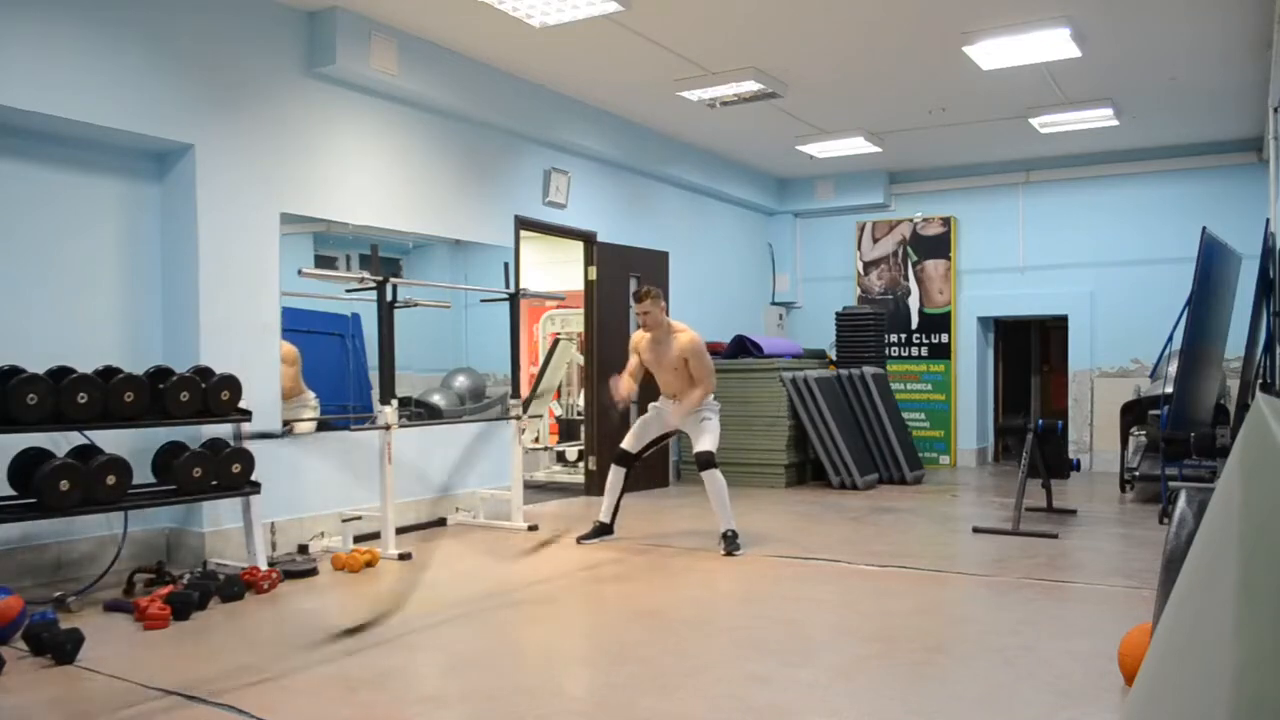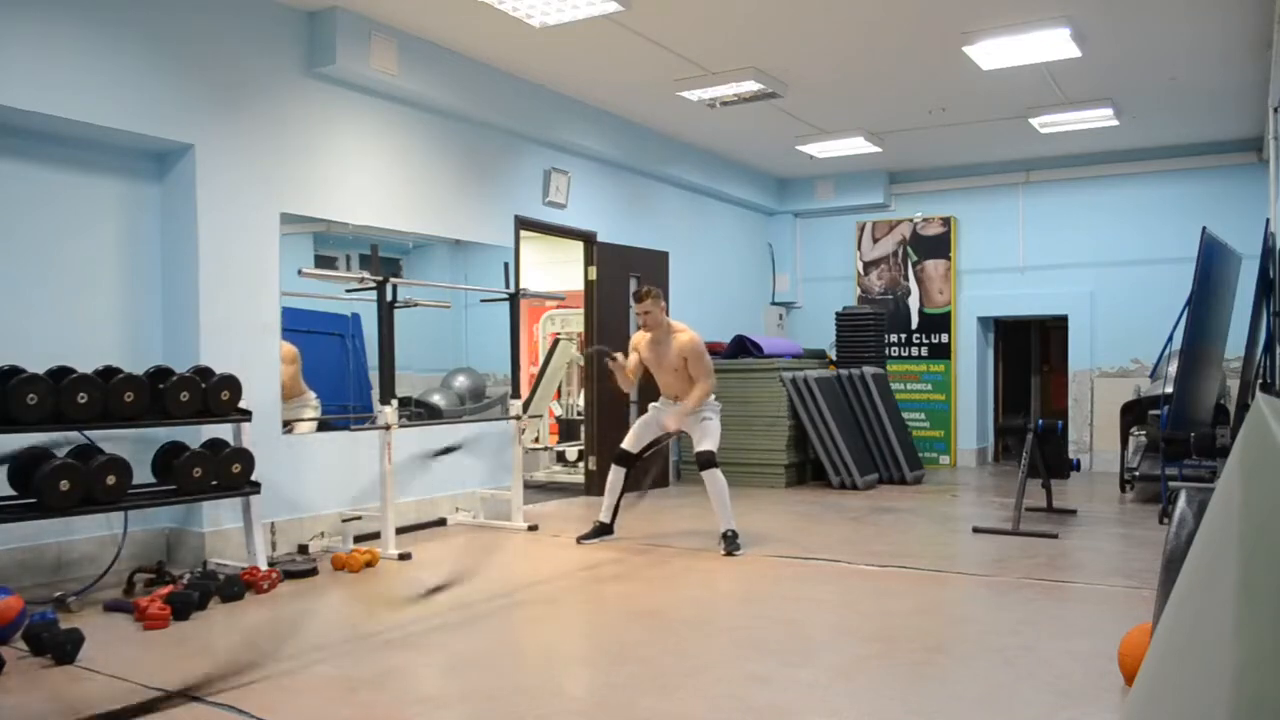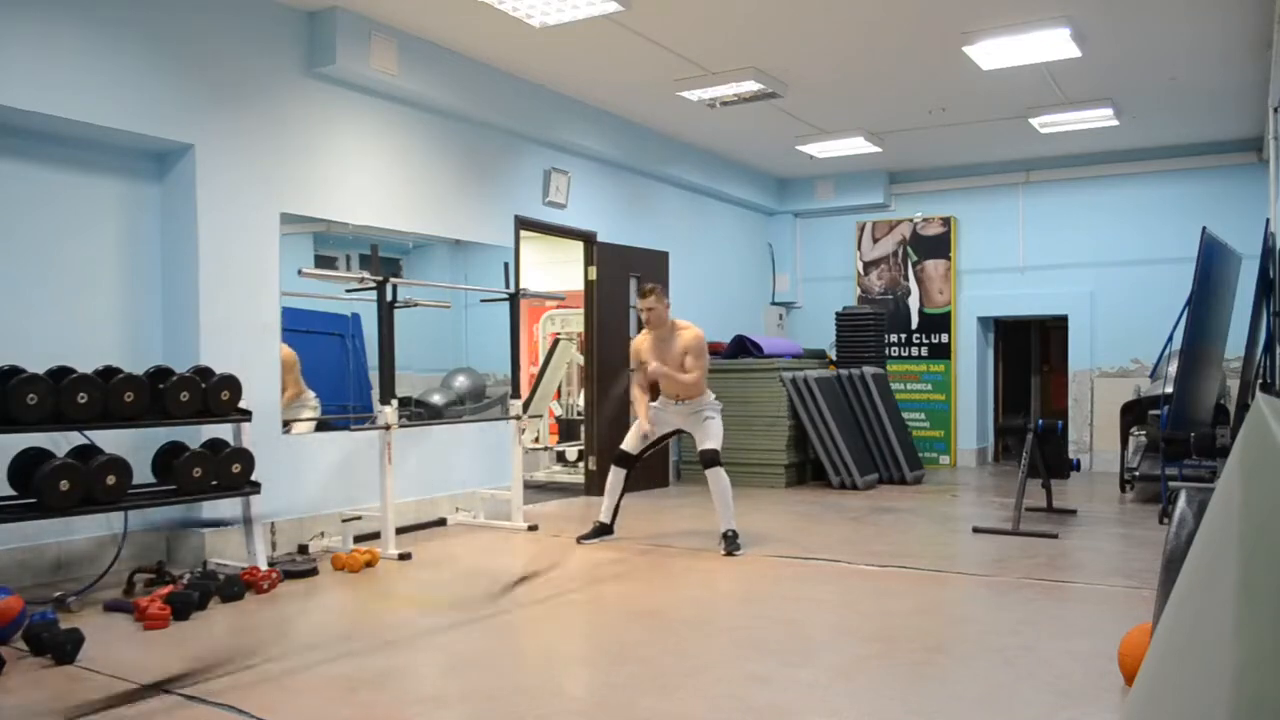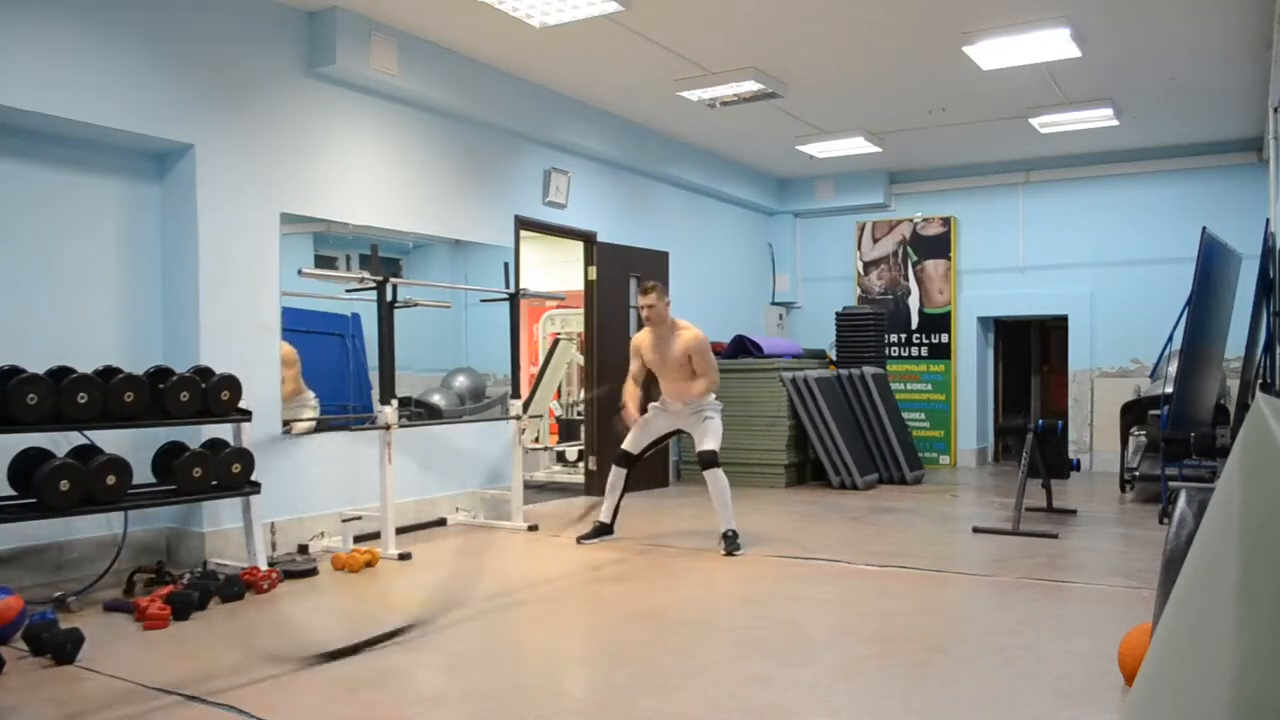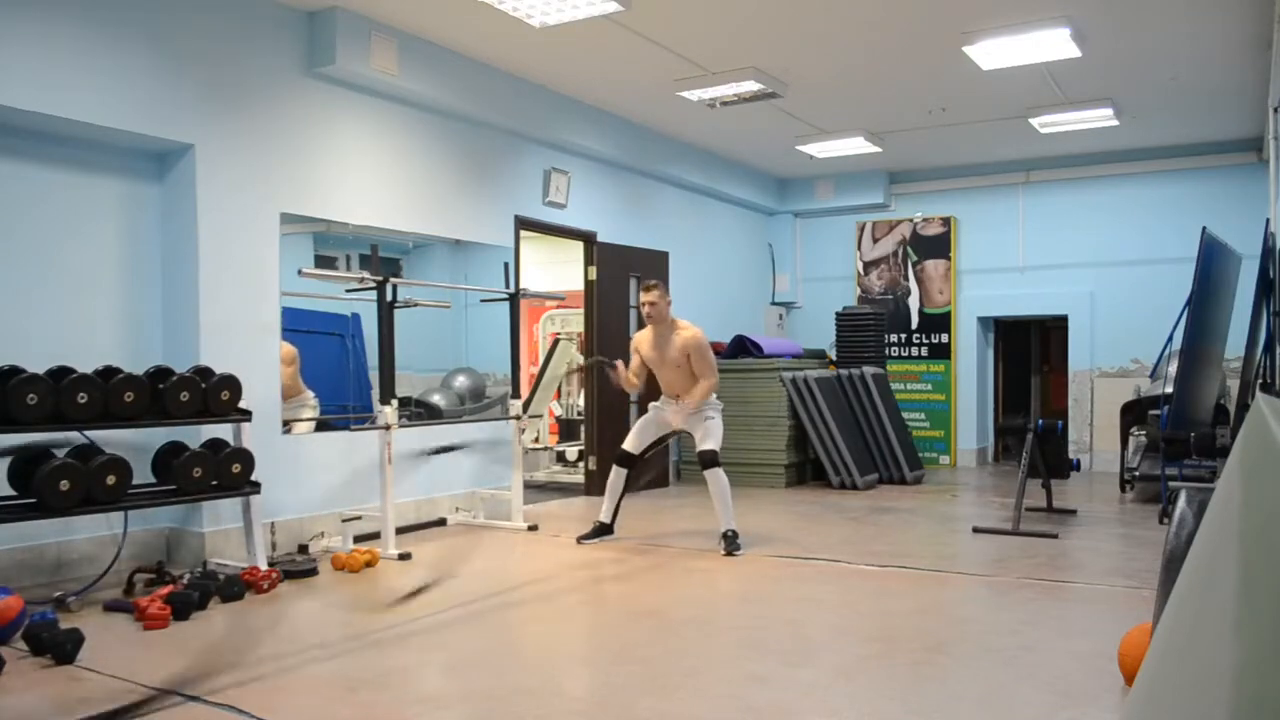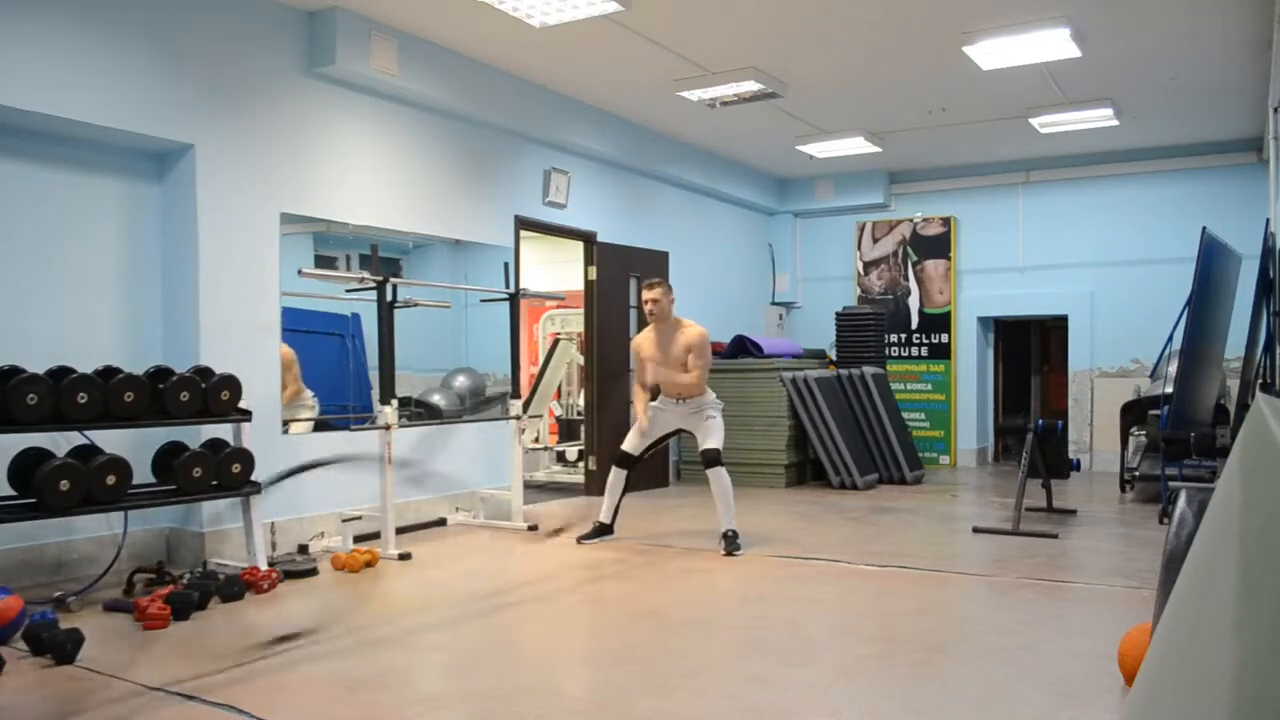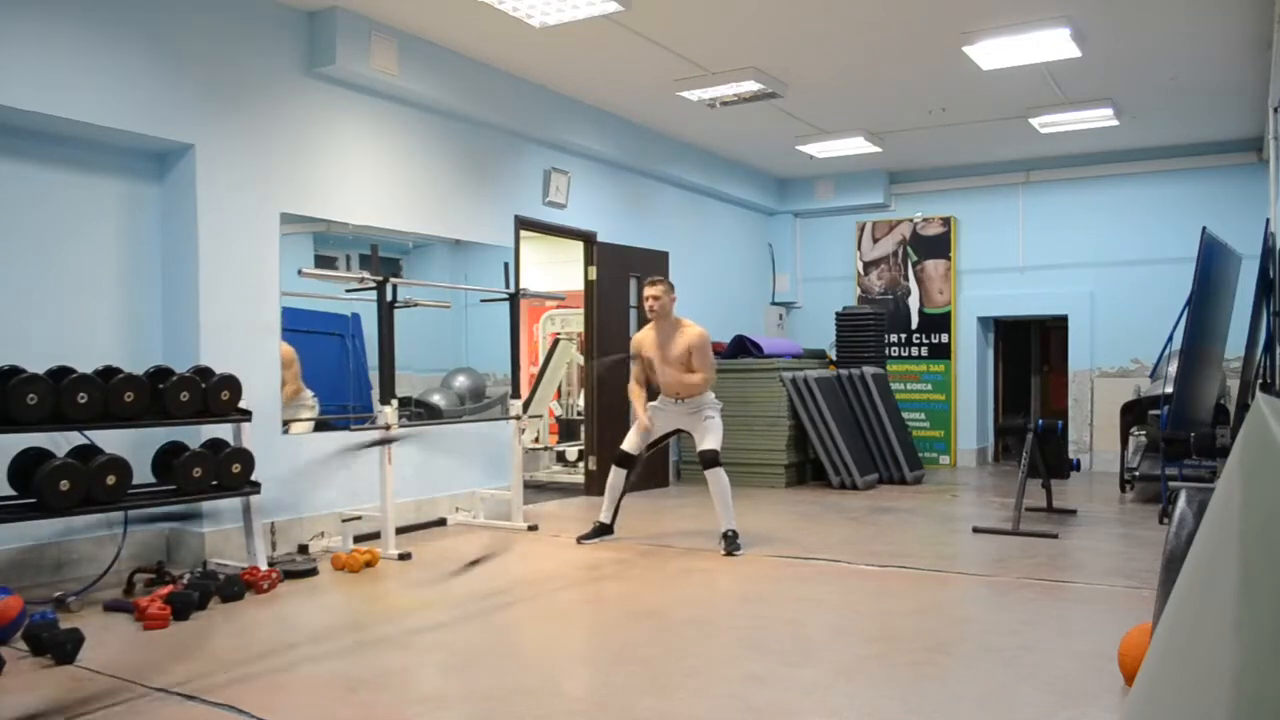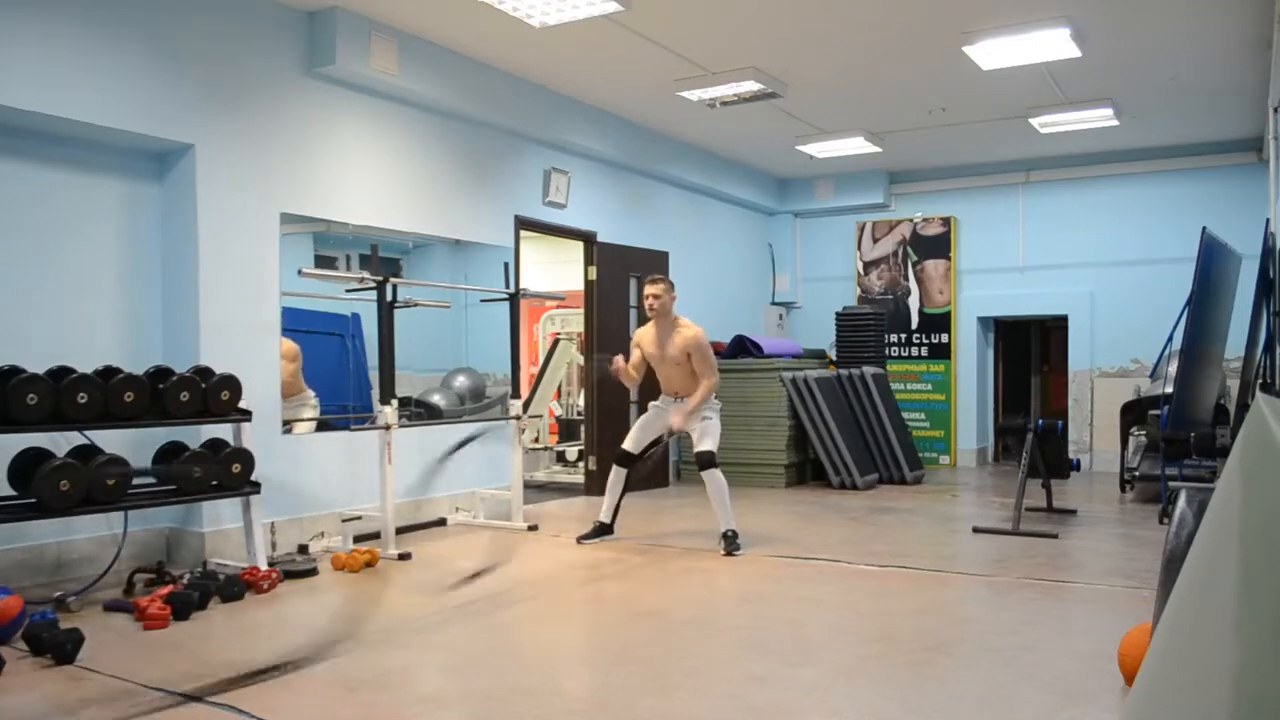
dt=0.1s
person 1, frame 1
left shoulder: (688, 340)
right shoulder: (638, 340)
left elbow: (708, 384)
right elbow: (630, 377)
left wrist: (680, 412)
right wrist: (622, 390)
left hip: (698, 408)
right hip: (664, 406)
left knee: (705, 462)
right knee: (621, 457)
left ankle: (728, 532)
right ankle: (605, 523)
person 1, frame 2
left shoulder: (687, 340)
right shoulder: (638, 341)
left elbow: (707, 383)
right elbow: (628, 386)
left wrist: (680, 416)
right wrist: (620, 370)
left hip: (699, 409)
right hip: (664, 406)
left knee: (706, 462)
right knee: (621, 457)
left ankle: (729, 532)
right ankle: (605, 523)
person 1, frame 3
left shoulder: (692, 336)
right shoulder: (639, 343)
left elbow: (696, 382)
right elbow: (638, 387)
left wrist: (664, 372)
right wrist: (643, 420)
left hip: (700, 408)
right hip: (664, 407)
left knee: (710, 461)
right knee: (621, 459)
left ankle: (729, 532)
right ankle: (605, 524)
person 1, frame 4
left shoulder: (692, 338)
right shoulder: (639, 341)
left elbow: (711, 379)
right elbow: (633, 383)
left wrist: (681, 395)
right wrist: (631, 406)
left hip: (700, 409)
right hip: (664, 408)
left knee: (708, 462)
right knee: (621, 458)
left ankle: (729, 532)
right ankle: (605, 523)
person 1, frame 5
left shoulder: (691, 337)
right shoulder: (639, 341)
left elbow: (710, 380)
right elbow: (635, 384)
left wrist: (684, 412)
right wrist: (623, 378)
left hip: (701, 408)
right hip: (665, 407)
left knee: (709, 461)
right knee: (622, 458)
left ankle: (729, 532)
right ankle: (605, 523)
person 1, frame 6
left shoulder: (695, 335)
right shoulder: (641, 341)
left elbow: (698, 379)
right elbow: (639, 385)
left wrist: (663, 376)
right wrist: (641, 417)
left hip: (701, 407)
right hip: (665, 406)
left knee: (712, 460)
right knee: (622, 459)
left ankle: (729, 532)
right ankle: (605, 523)
person 1, frame 7
left shoulder: (695, 335)
right shoulder: (641, 339)
left elbow: (706, 379)
right elbow: (636, 383)
left wrist: (671, 375)
right wrist: (640, 413)
left hip: (700, 406)
right hip: (665, 406)
left knee: (710, 461)
right knee: (622, 458)
left ankle: (729, 532)
right ankle: (605, 523)
person 1, frame 8
left shoulder: (692, 336)
right shoulder: (641, 336)
left elbow: (711, 379)
right elbow: (633, 381)
left wrist: (685, 415)
right wrist: (622, 370)
left hip: (699, 407)
right hip: (664, 405)
left knee: (706, 462)
right knee: (622, 457)
left ankle: (729, 532)
right ankle: (605, 523)
